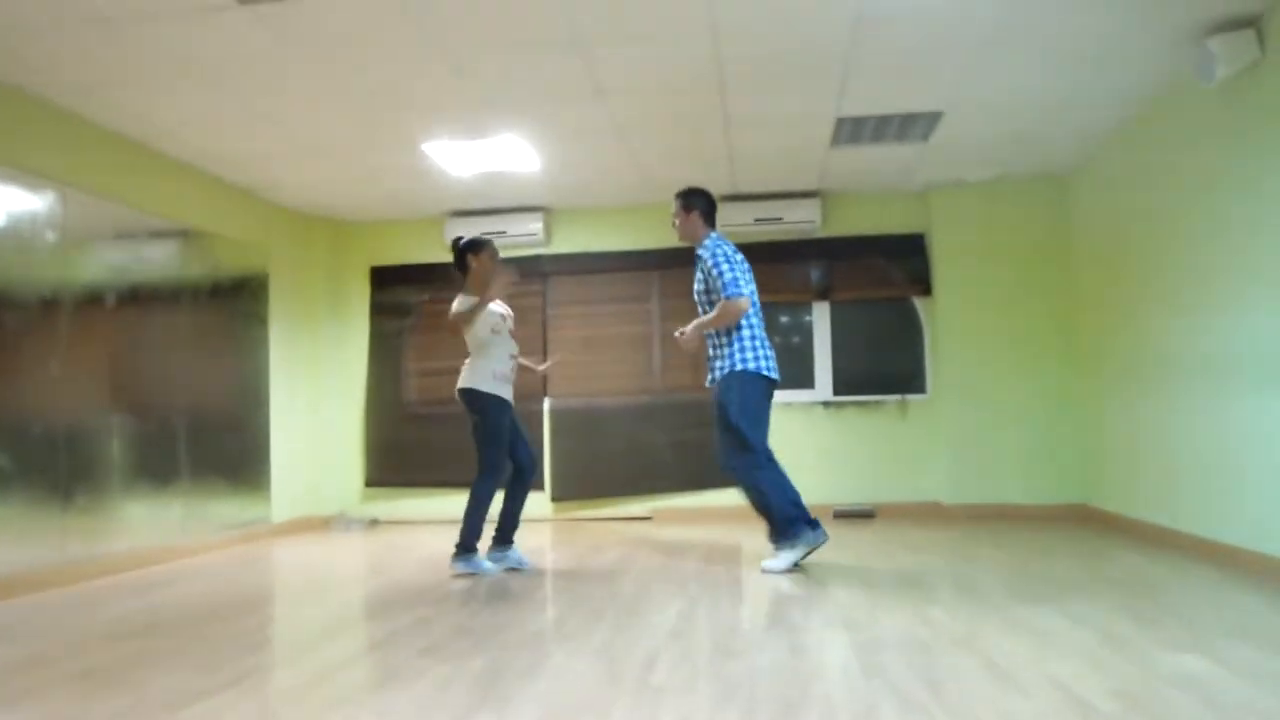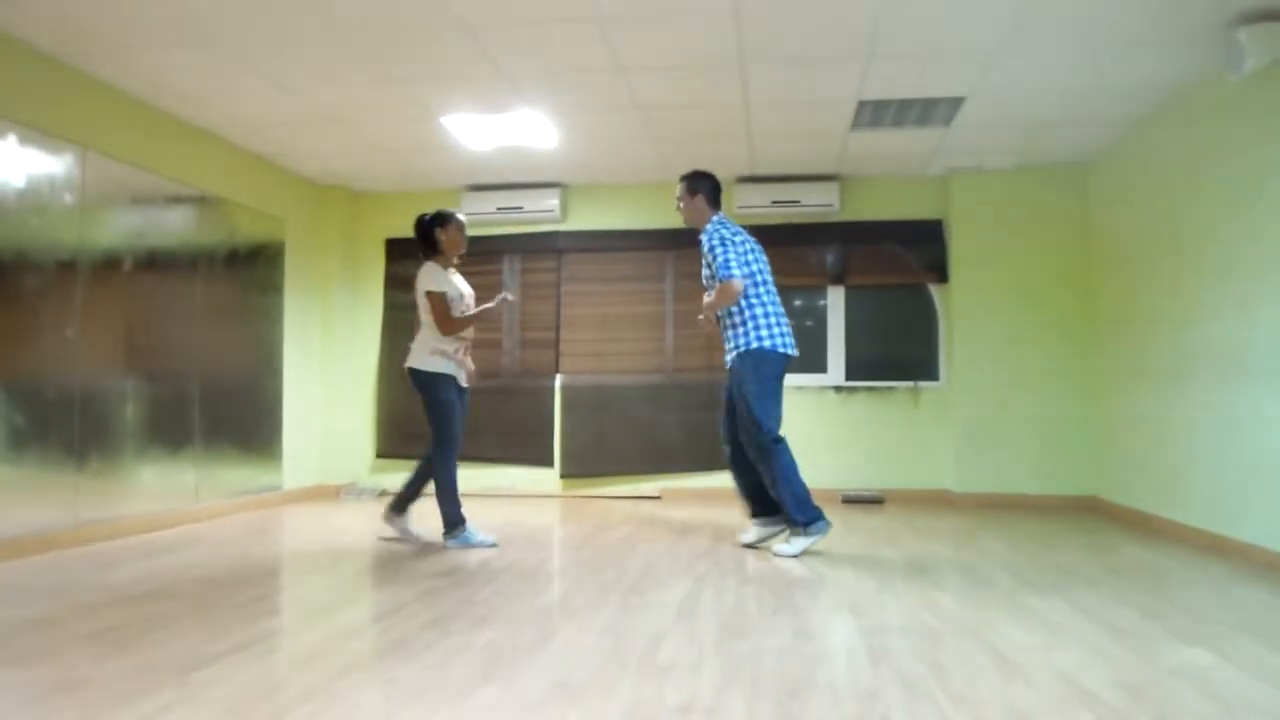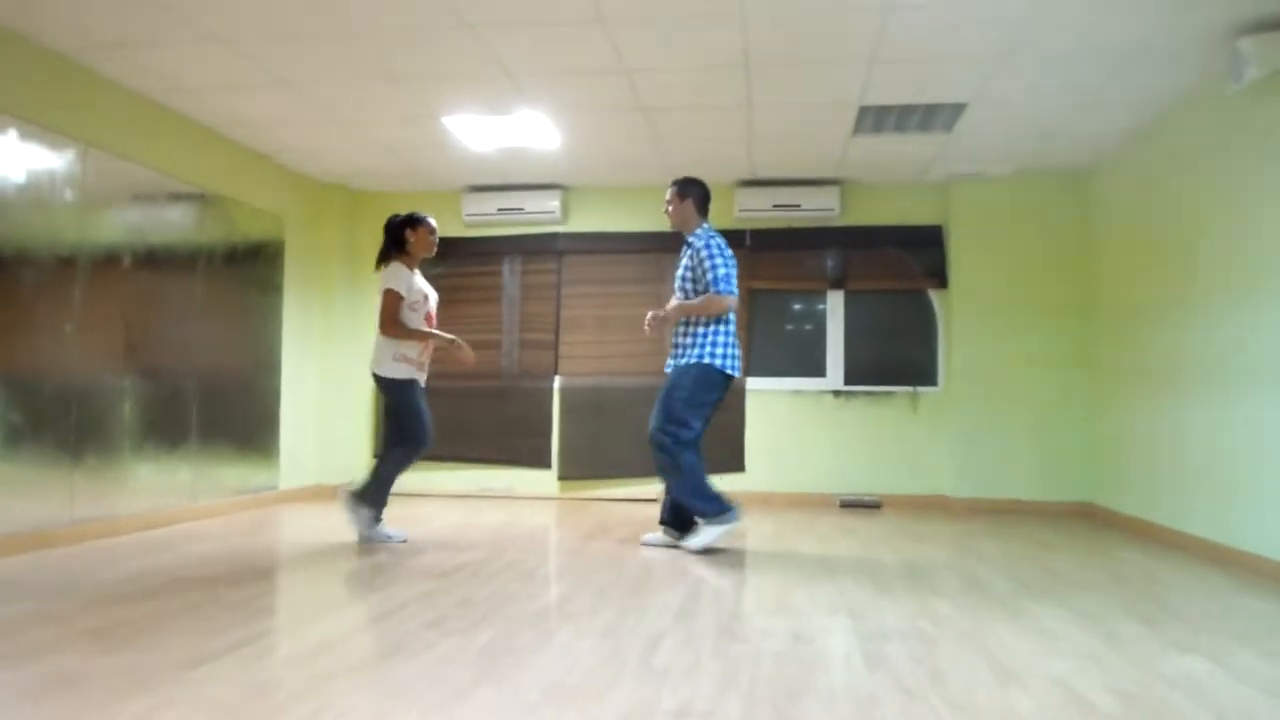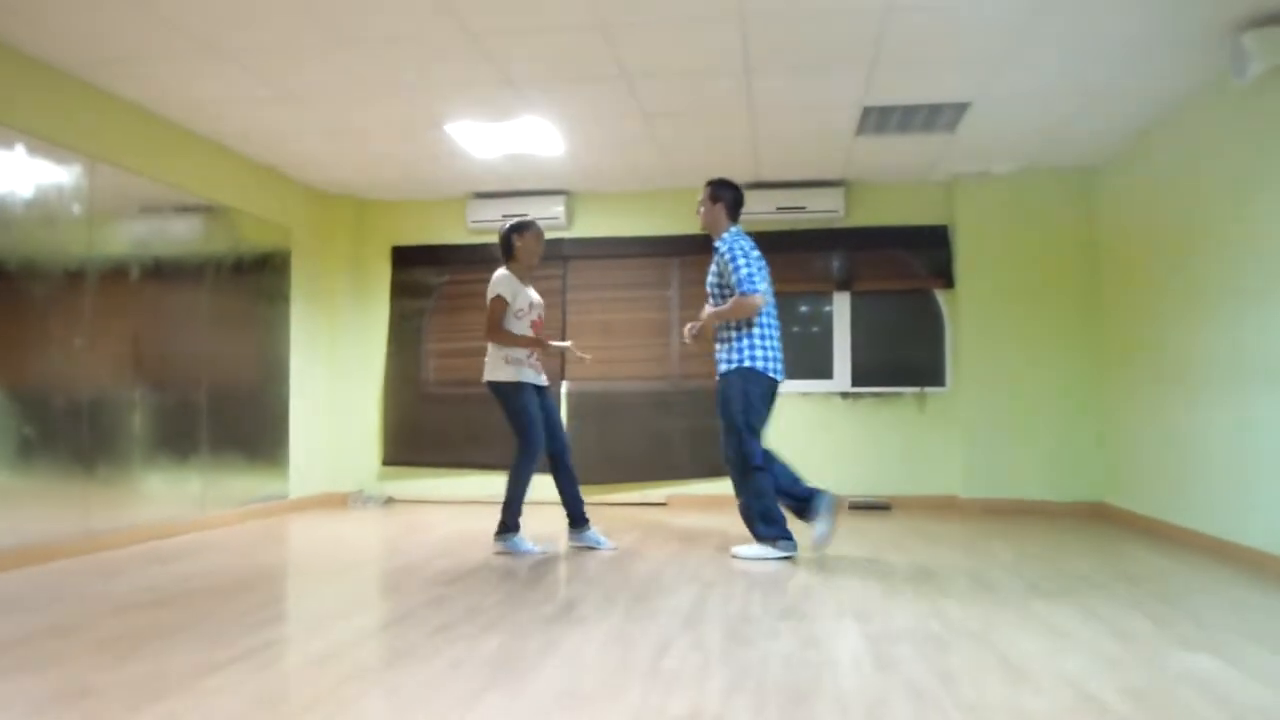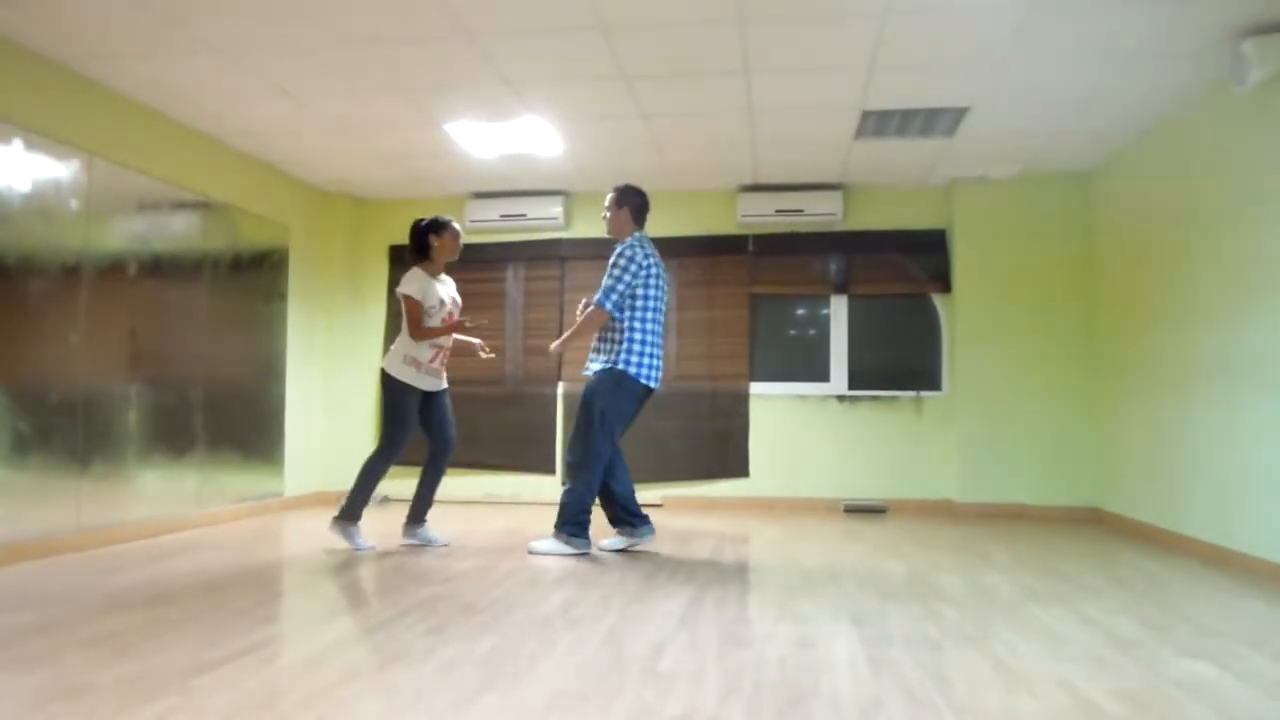
dt=1s
person 1, frame 1
left shoulder: (714, 253)
right shoulder: (719, 253)
left elbow: (737, 306)
left wrist: (697, 328)
right wrist: (699, 333)
left hip: (741, 368)
right hip: (740, 368)
left knee: (743, 454)
right knee: (743, 454)
left ankle: (793, 530)
right ankle: (800, 527)
person 1, frame 2
left shoulder: (716, 237)
right shoulder: (734, 235)
left elbow: (732, 287)
left wrist: (709, 306)
right wrist: (715, 311)
left hip: (756, 345)
right hip: (757, 345)
left knee: (760, 436)
right knee: (739, 435)
left ankle: (806, 520)
right ankle: (768, 512)
person 1, frame 3
left shoulder: (708, 245)
right shoulder: (695, 248)
left elbow: (725, 301)
left wrist: (679, 308)
right wrist: (667, 318)
left hip: (706, 360)
right hip: (694, 360)
left knee: (666, 434)
right knee: (680, 440)
left ankle: (715, 511)
right ankle: (679, 524)
person 1, frame 4
left shoulder: (733, 248)
right shoulder: (736, 248)
left elbow: (754, 301)
left wrist: (713, 316)
right wrist: (705, 325)
left hip: (745, 364)
right hip: (755, 363)
left knee: (742, 453)
right knee: (747, 451)
left ankle: (773, 537)
right ankle: (812, 503)
person 1, frame 5
left shoulder: (630, 252)
right shoulder: (648, 255)
left elbow: (600, 314)
left wrist: (563, 341)
right wrist: (590, 310)
left hip: (622, 367)
right hip: (638, 368)
left knee: (586, 449)
right knee: (602, 447)
left ankle: (571, 534)
right ankle: (632, 523)
person 2, frame 1
left shoulder: (492, 297)
right shoulder: (467, 301)
right elbow: (456, 322)
left wrist: (532, 366)
right wrist: (487, 298)
left hip: (496, 392)
right hip: (481, 389)
left knee: (526, 466)
right knee: (494, 468)
left ankle: (502, 544)
right ankle: (465, 553)
person 2, frame 2
left shoulder: (453, 274)
right shoulder: (432, 273)
right elbow: (445, 326)
left wrist: (464, 356)
right wrist: (491, 306)
left hip: (450, 369)
right hip: (431, 368)
left knee: (447, 445)
right knee: (447, 444)
left ankle: (398, 510)
right ankle: (454, 527)
person 2, frame 3
left shoulder: (417, 276)
right shoulder: (397, 272)
right elbow: (388, 326)
left wrist: (448, 342)
right wrist: (440, 338)
left hip: (412, 372)
right hip: (394, 370)
left knee: (401, 442)
right knee: (418, 439)
left ankle: (370, 521)
right ankle: (363, 500)
person 2, frame 4
left shoulder: (526, 285)
right shoulder: (503, 280)
right elbow: (492, 332)
left wrist: (559, 347)
right wrist: (531, 340)
left hip: (532, 376)
right hip: (507, 376)
left knee: (559, 447)
right knee: (532, 446)
left ankle: (579, 527)
right ankle: (507, 532)
person 2, frame 5
left shoulder: (448, 283)
right shoulder: (415, 279)
right elbow: (417, 332)
left wrist: (469, 340)
right wrist: (454, 326)
left hip: (434, 381)
right hip: (404, 375)
left knee: (445, 444)
right knee: (391, 448)
left ankle: (416, 523)
right ankle: (347, 518)
